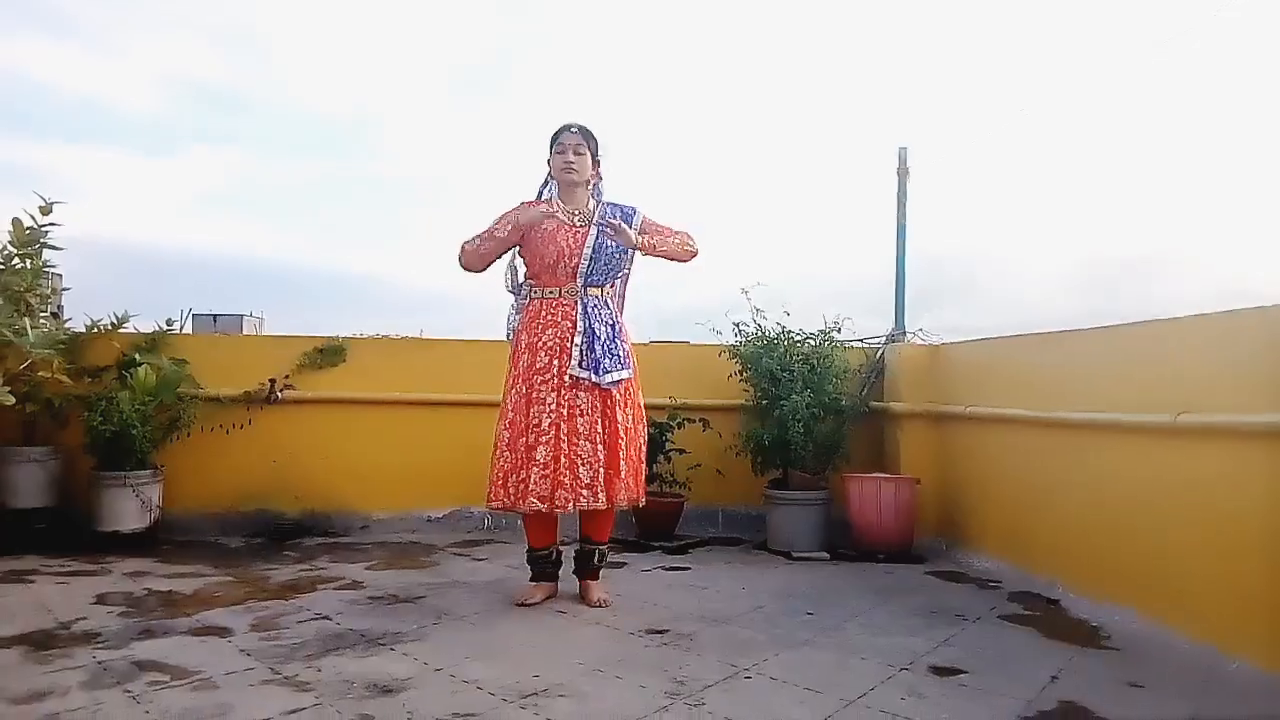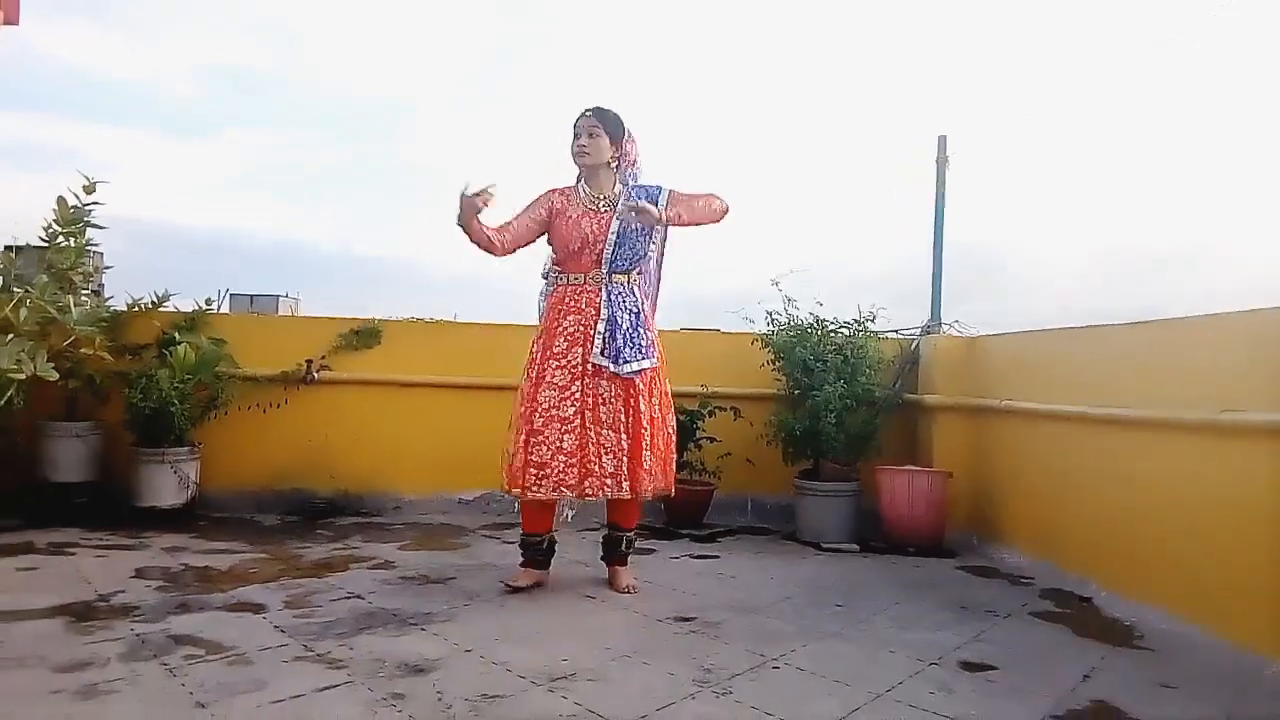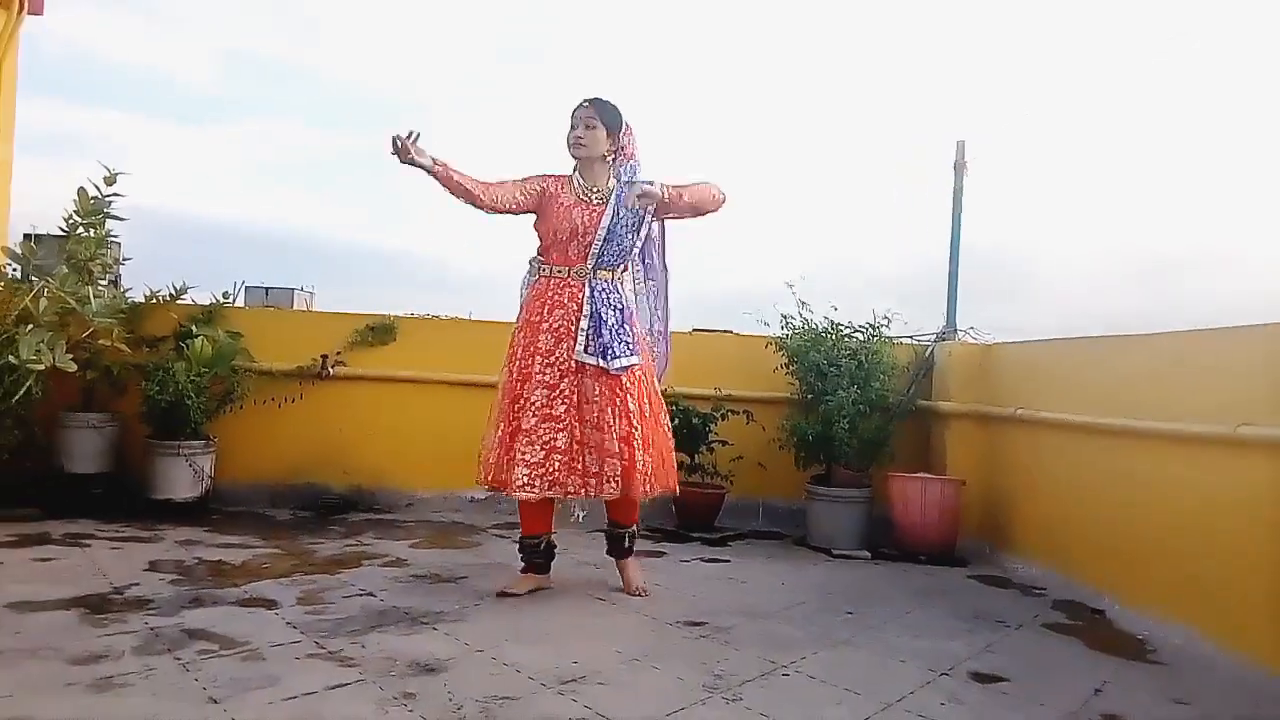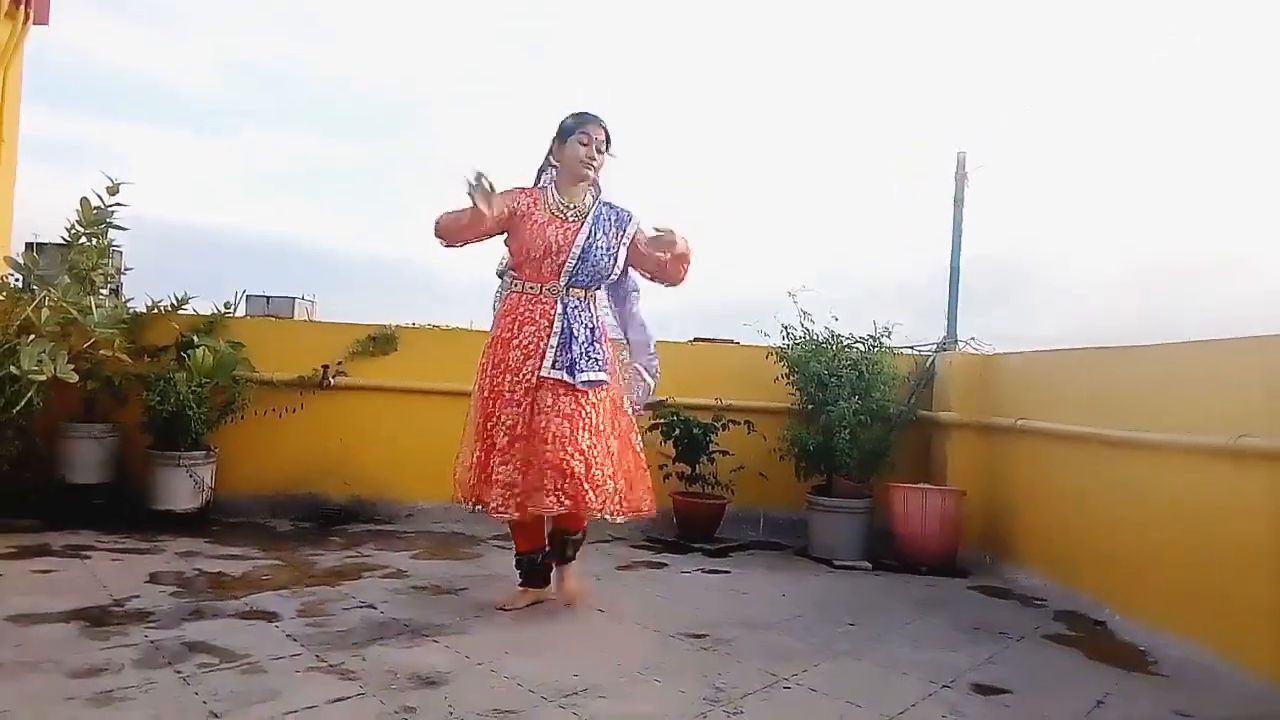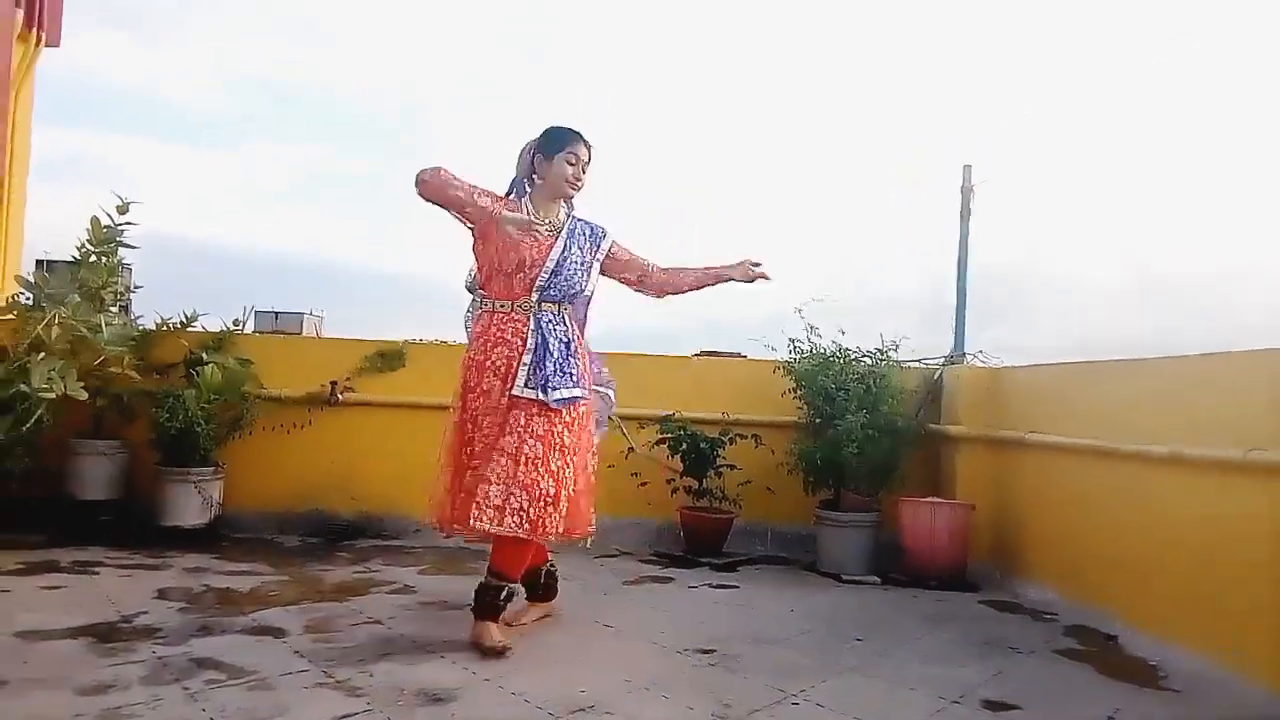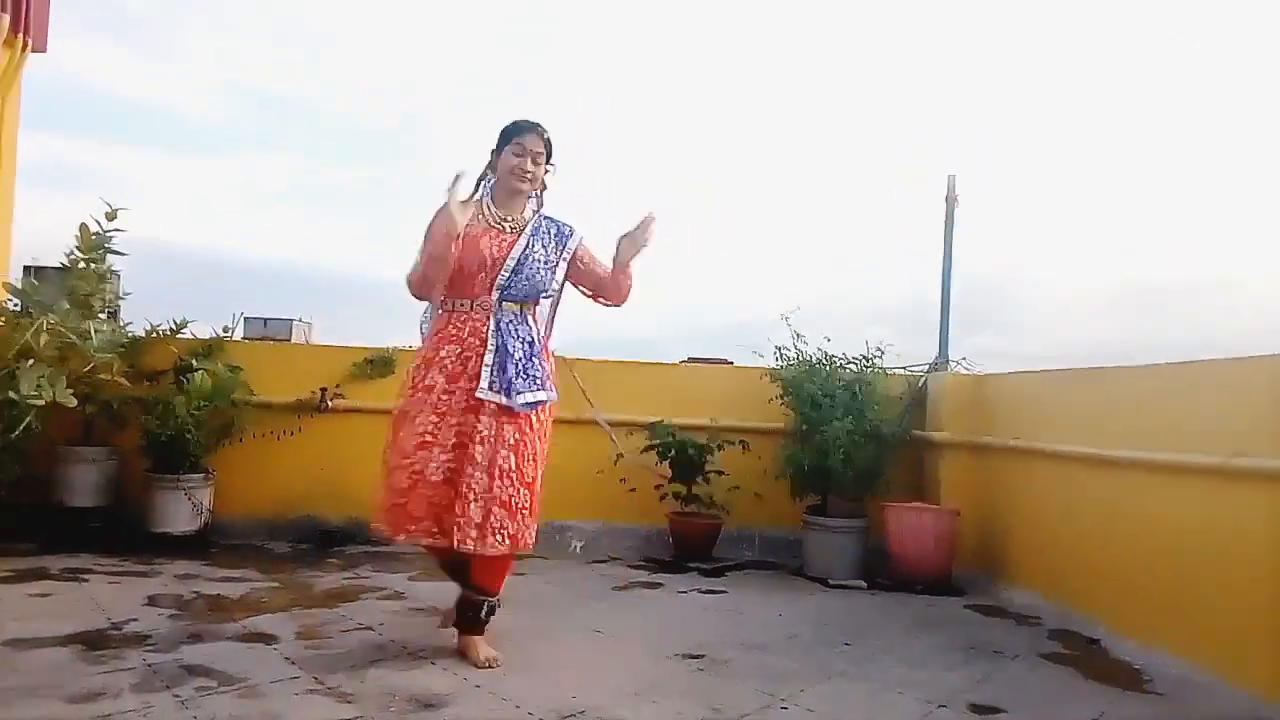
dt=0.2s
person 1, frame 1
left shoulder: (624, 218)
right shoulder: (528, 217)
left elbow: (687, 246)
right elbow: (470, 259)
left wrist: (635, 239)
right wrist: (521, 223)
left hip: (603, 346)
right hip: (543, 345)
left knee: (603, 456)
right knee: (539, 454)
left ankle: (590, 573)
right ankle: (544, 573)
person 1, frame 2
left shoulder: (647, 199)
right shoulder: (556, 202)
left elbow: (716, 206)
right elbow: (497, 242)
left wrist: (660, 217)
right wrist: (468, 218)
left hip: (627, 331)
right hip: (565, 332)
left knee: (627, 444)
right knee: (545, 442)
left ankle: (618, 558)
right ankle: (535, 560)
person 1, frame 3
left shoulder: (642, 195)
right shoulder: (547, 189)
left elbow: (713, 197)
right elbow: (484, 194)
left wrist: (662, 195)
right wrist: (429, 165)
left hip: (611, 328)
right hip: (547, 326)
left knee: (620, 441)
right knee: (535, 440)
left ankle: (624, 551)
right ankle: (536, 563)
person 1, frame 4
left shoulder: (616, 220)
right shoulder: (520, 202)
left elbow: (671, 275)
right elbow: (448, 232)
left wrist: (677, 250)
right wrist: (477, 211)
left hip: (580, 347)
right hip: (518, 341)
left knee: (572, 456)
right knee: (515, 458)
left ankle: (563, 555)
right ankle: (535, 576)
person 1, frame 5
left shoulder: (591, 238)
right shoulder: (496, 213)
left elbow: (657, 280)
right elbow: (428, 181)
left wrist: (724, 273)
right wrist: (492, 213)
left hip: (558, 366)
right hip: (494, 359)
left knee: (534, 483)
right knee: (496, 477)
left ankle: (487, 611)
right ankle: (541, 590)
person 1, frame 6
left shoulder: (557, 236)
right shoulder: (457, 216)
left elbow: (611, 293)
right elbow: (424, 288)
left wrist: (626, 254)
right wrist: (450, 226)
left hip: (520, 371)
right hip: (452, 361)
left knee: (504, 496)
right knee: (427, 483)
left ankle: (473, 625)
right ankle: (469, 585)
